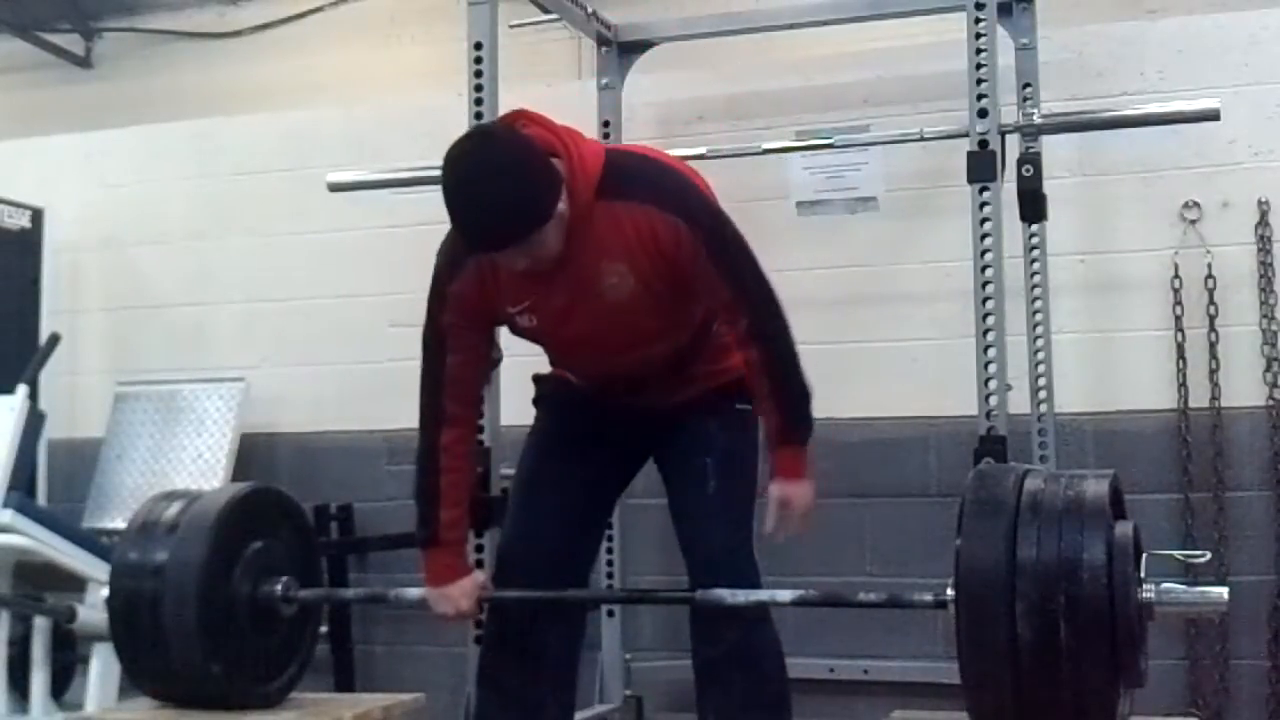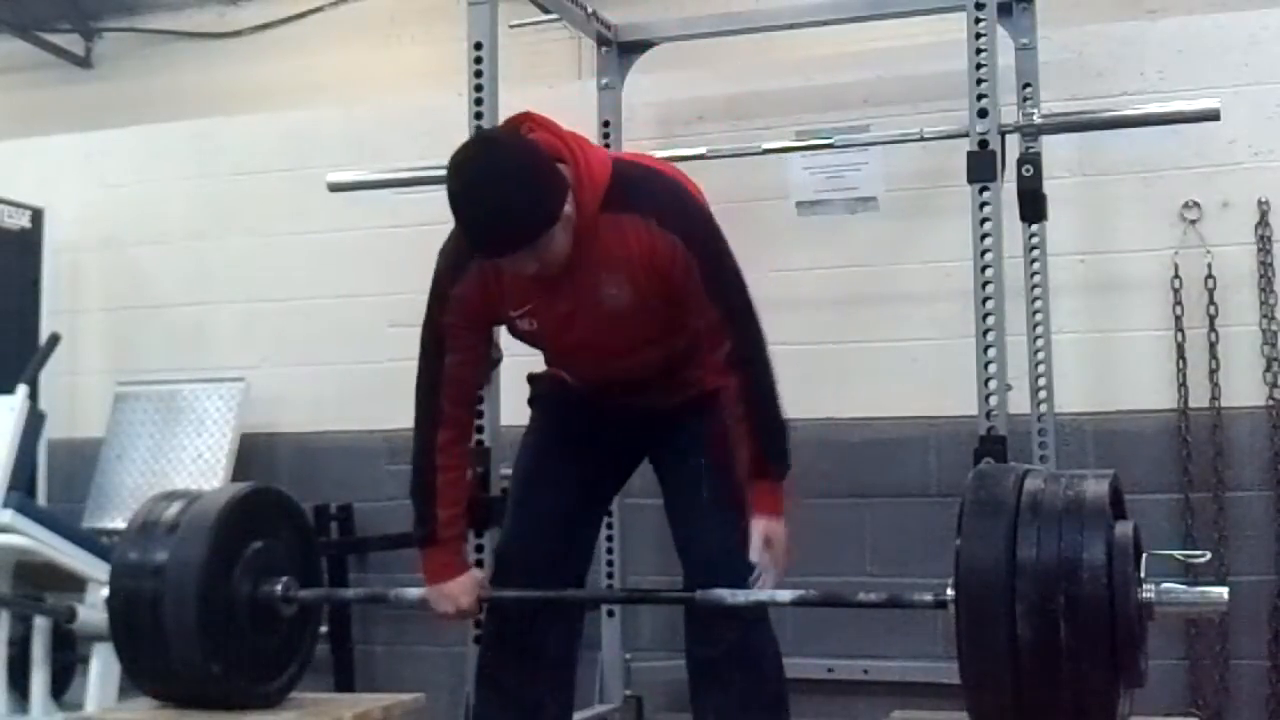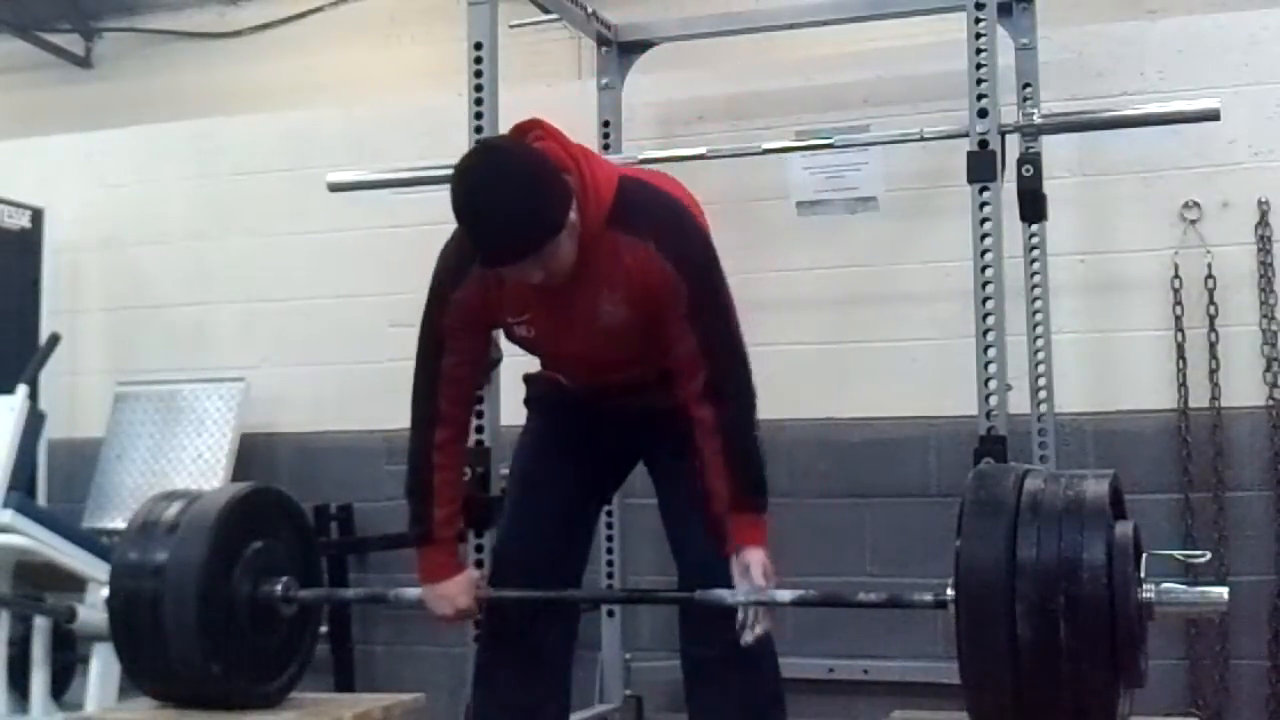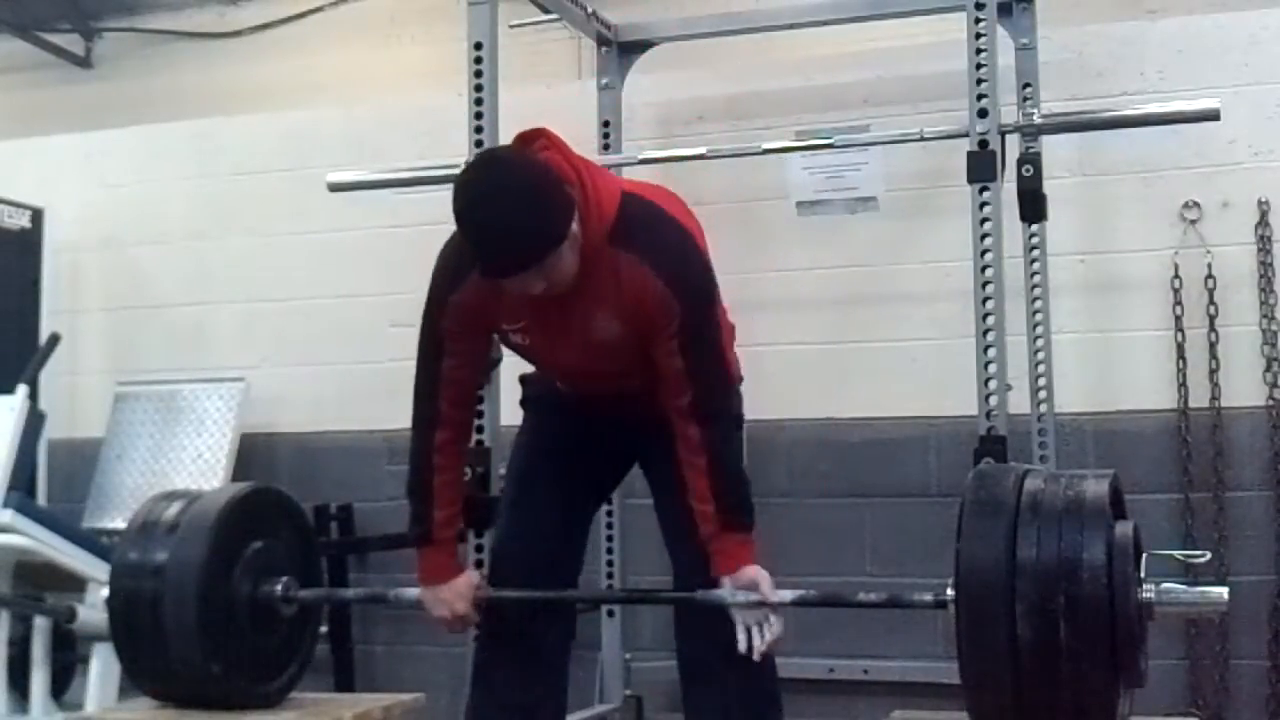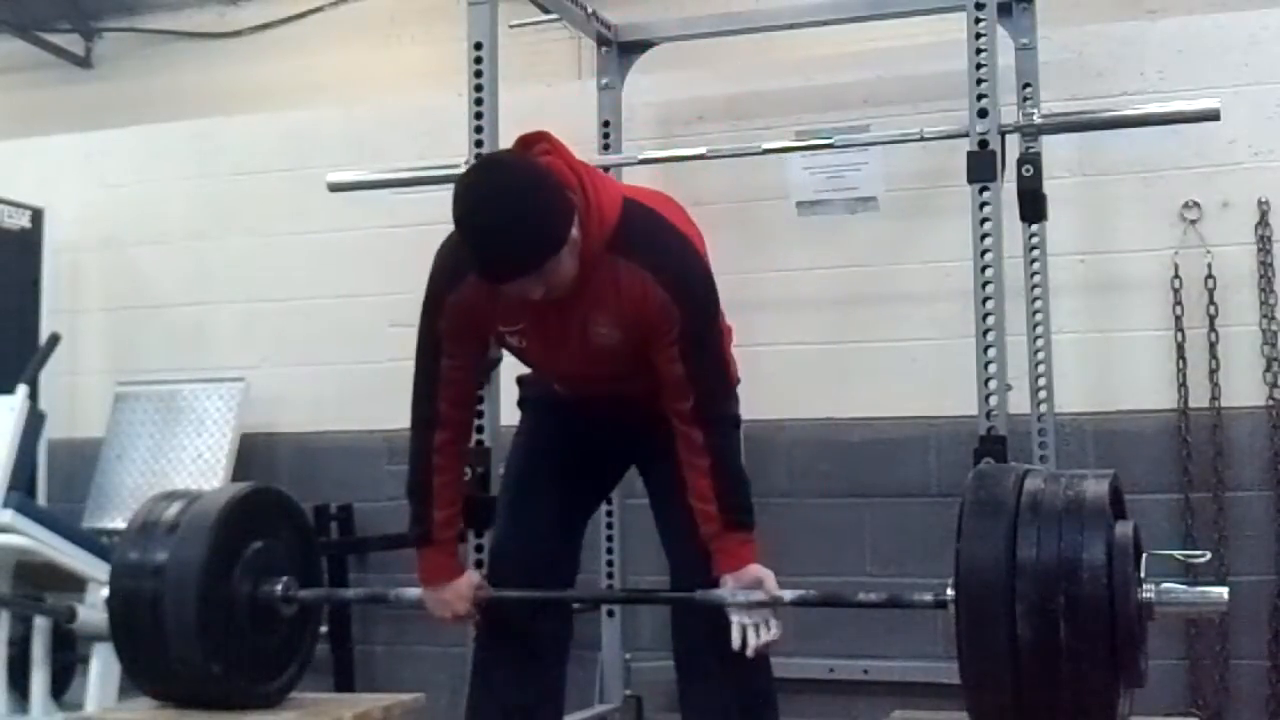
dt=0.1s
person 1, frame 1
left shoulder: (656, 198)
right shoulder: (466, 266)
left elbow: (754, 319)
right elbow: (450, 404)
left wrist: (789, 452)
right wrist: (445, 559)
left hip: (702, 397)
right hip: (583, 403)
left knee: (727, 589)
right knee: (524, 588)
person 1, frame 2
left shoulder: (656, 208)
right shoulder: (468, 267)
left elbow: (736, 351)
right elbow: (446, 403)
left wrist: (764, 495)
right wrist: (442, 556)
left hip: (693, 399)
right hip: (578, 403)
left knee: (722, 589)
right knee: (521, 588)
person 1, frame 3
left shoulder: (660, 227)
right shoulder: (465, 270)
left elbow: (716, 388)
right elbow: (443, 405)
left wrist: (744, 531)
right wrist: (438, 557)
left hip: (680, 398)
right hip: (572, 404)
left knee: (719, 590)
right knee: (519, 591)
person 1, frame 4
left shoulder: (657, 243)
right shoulder: (463, 273)
left elbow: (703, 408)
right elbow: (442, 407)
left wrist: (733, 550)
right wrist: (438, 559)
left hip: (676, 404)
right hip: (567, 406)
left knee: (714, 590)
right knee: (515, 591)
person 1, frame 5
left shoulder: (658, 250)
right shoulder: (460, 273)
left elbow: (703, 413)
right elbow: (442, 410)
left wrist: (734, 552)
right wrist: (439, 559)
left hip: (671, 404)
right hip: (563, 408)
left knee: (712, 591)
right knee: (513, 591)
